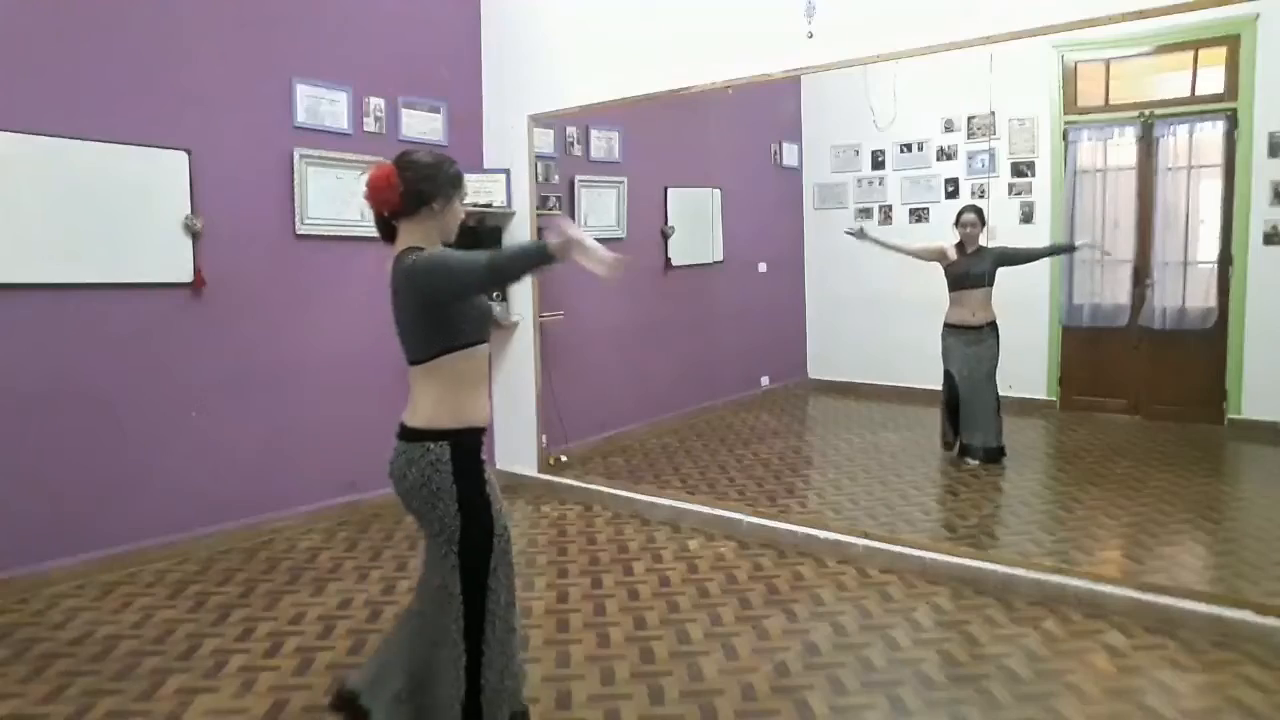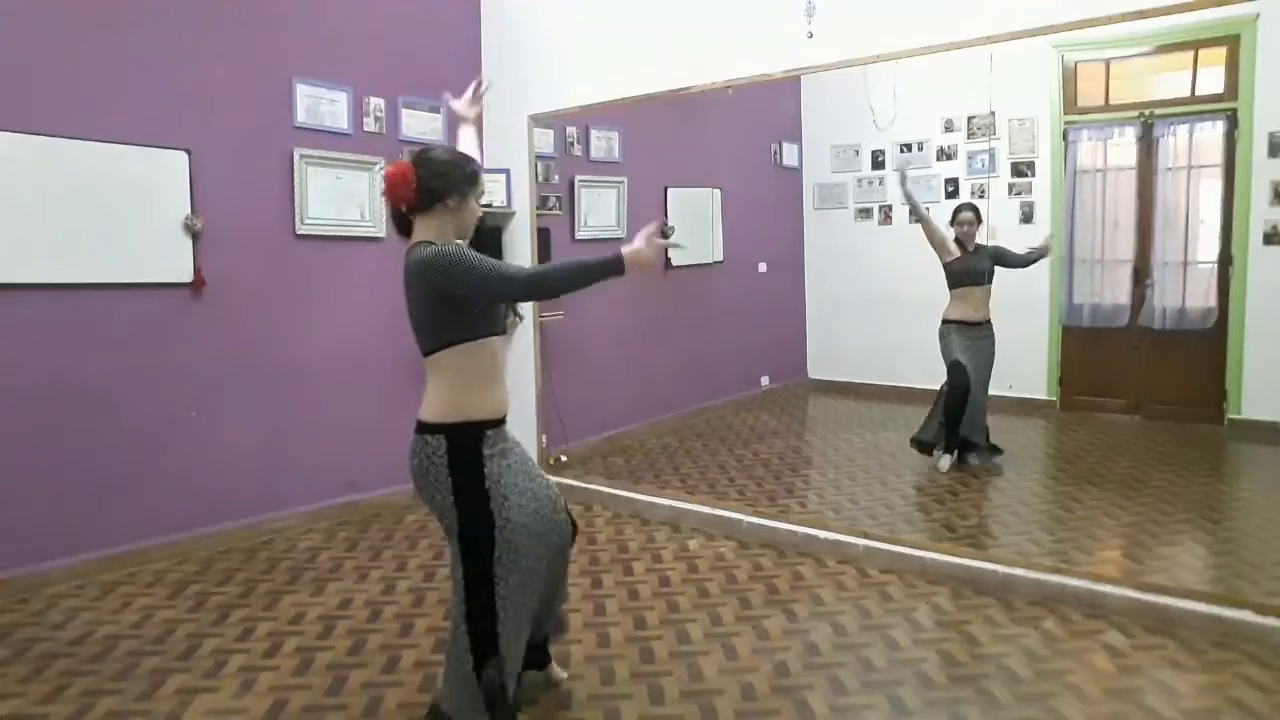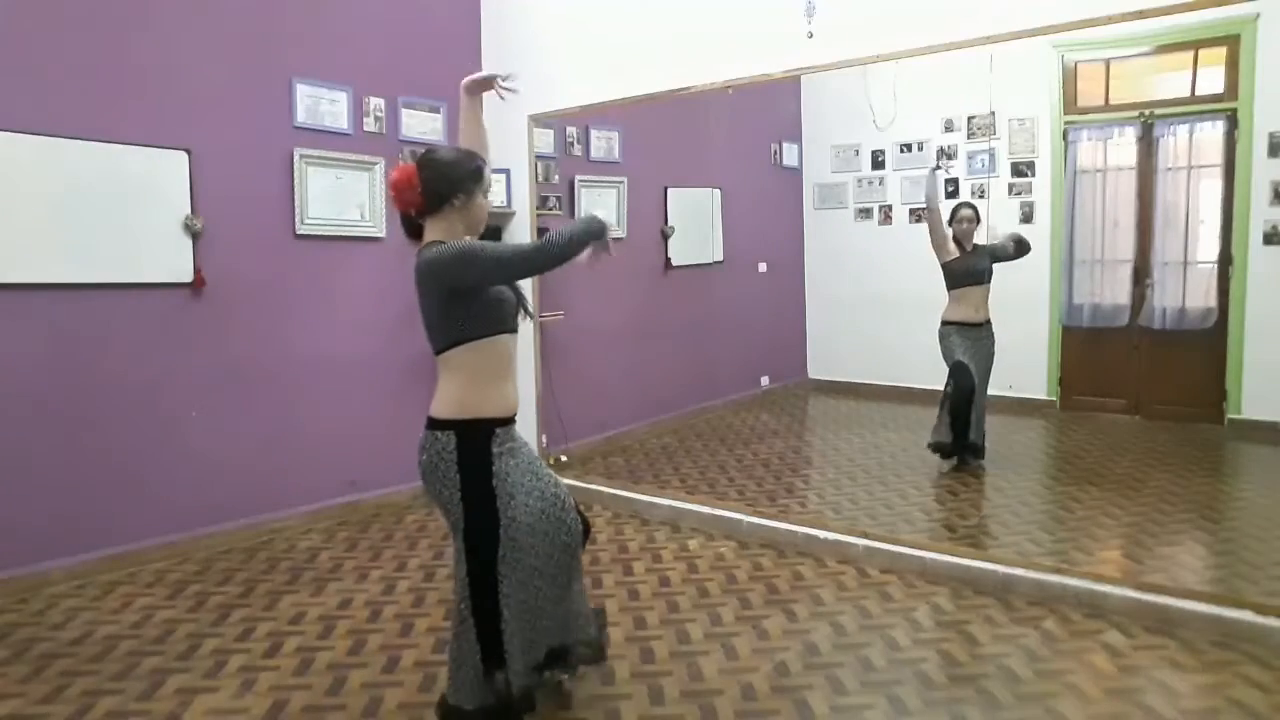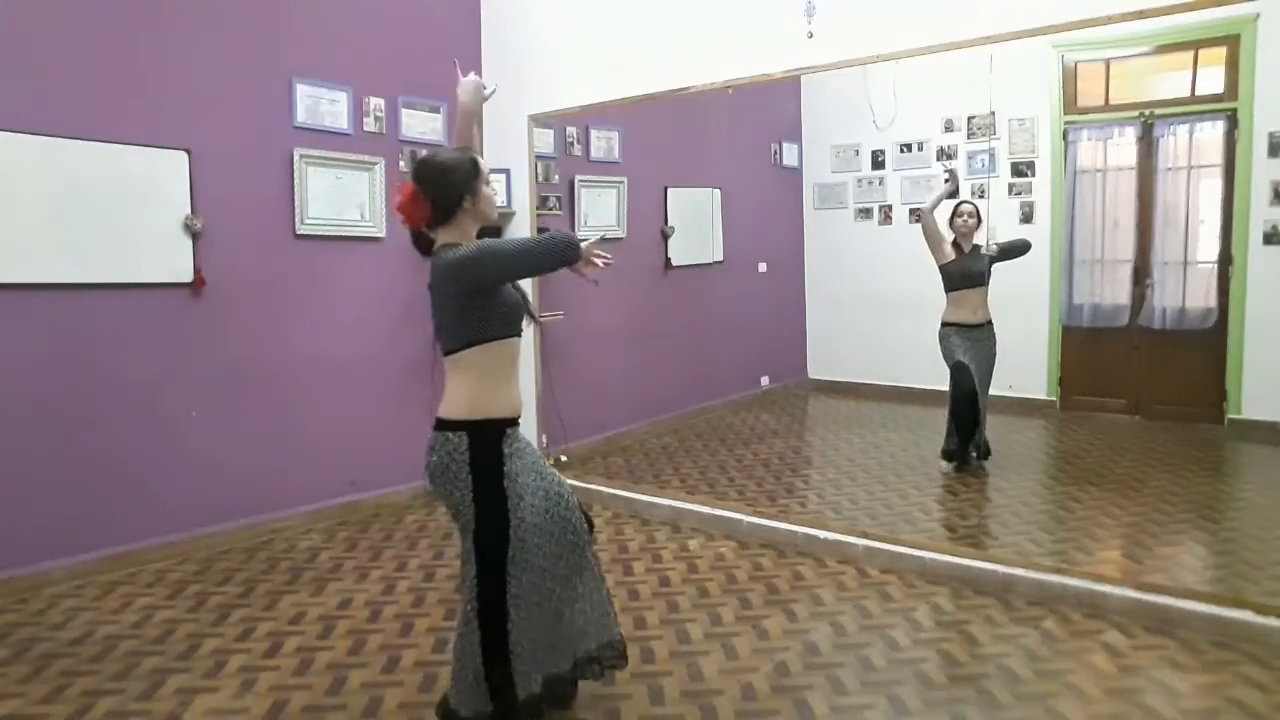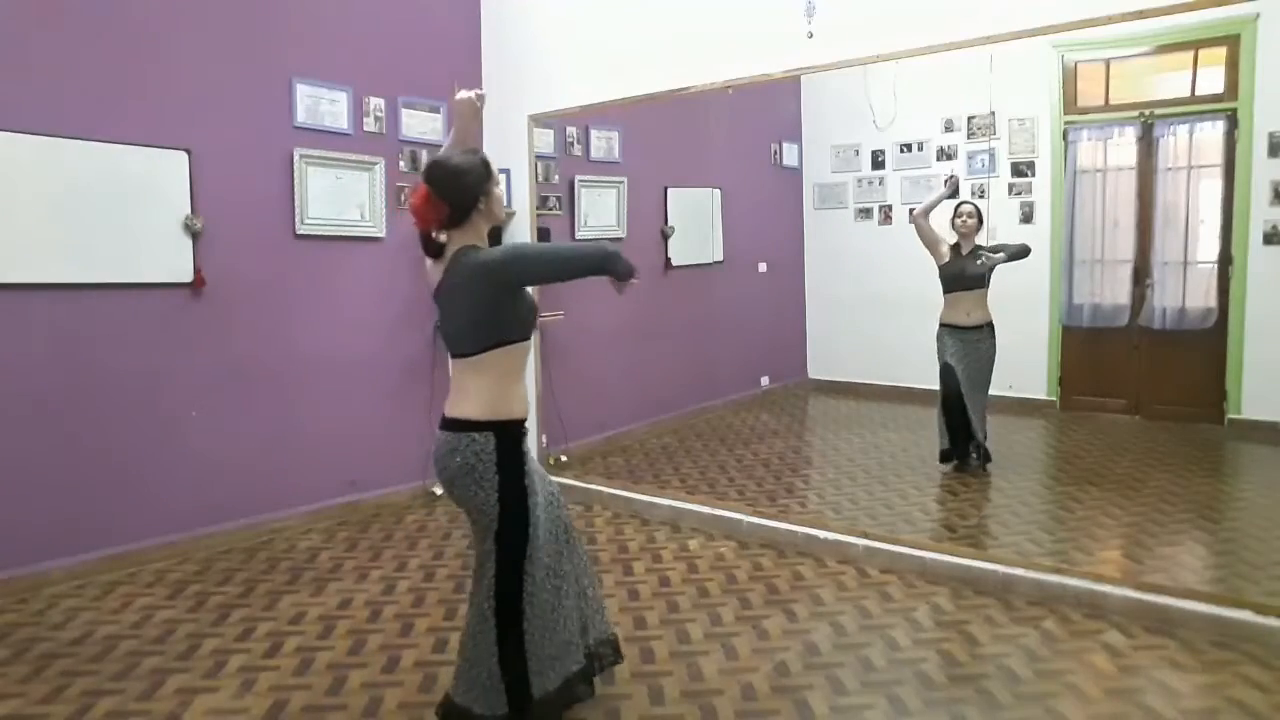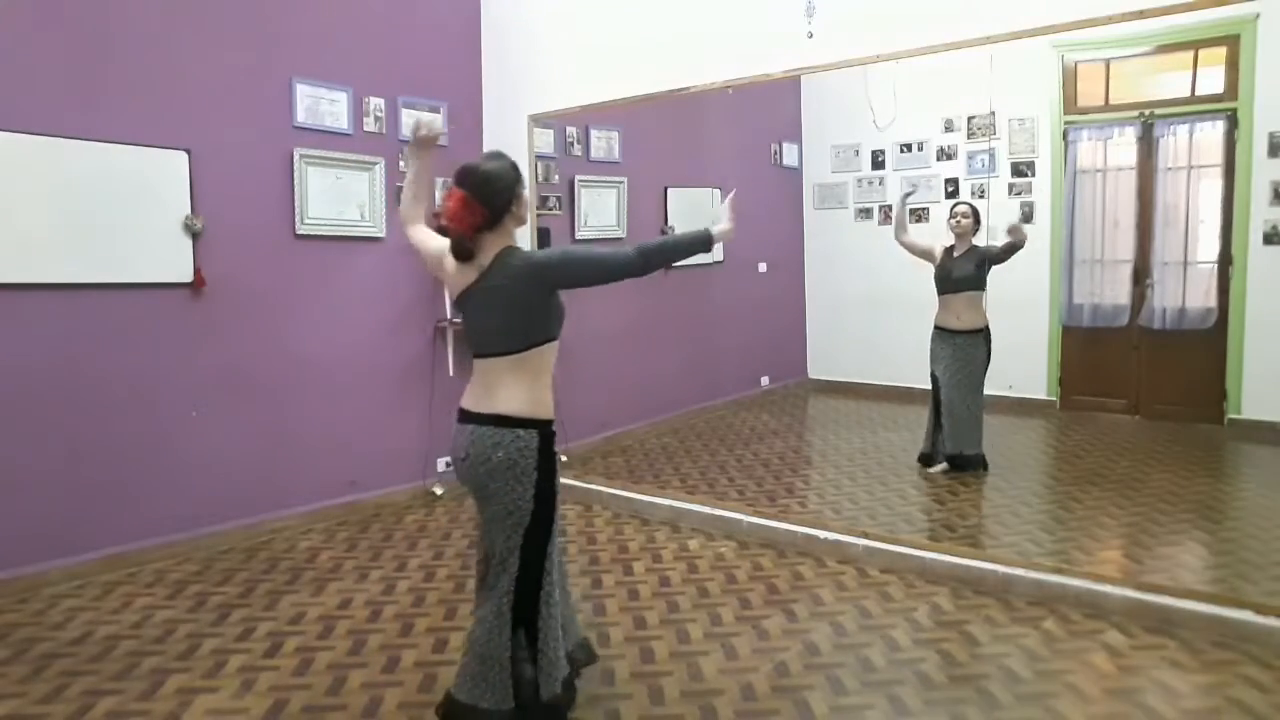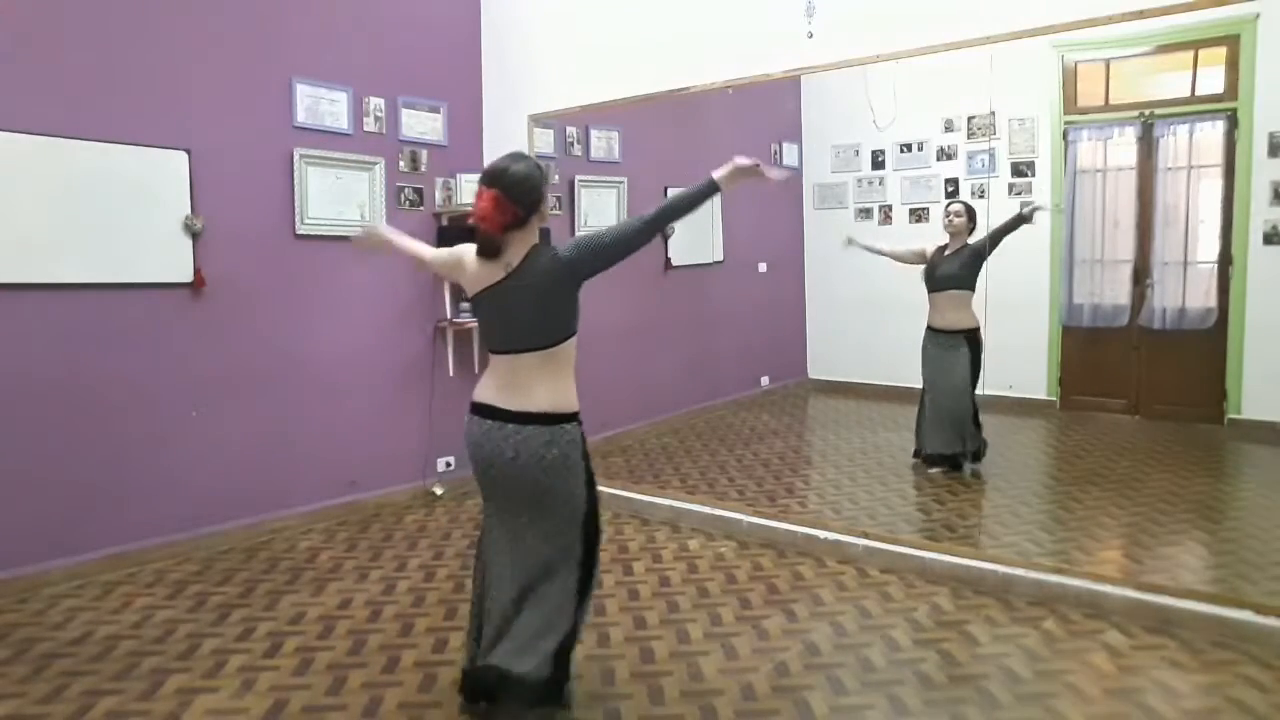
dt=0.3s
person 1, frame 1
left shoulder: (416, 263)
right shoulder: (427, 268)
right elbow: (484, 272)
right wrist: (557, 242)
left hip: (438, 446)
right hip: (447, 454)
left knee: (456, 574)
right knee: (477, 586)
person 1, frame 2
left shoulder: (435, 255)
right shoulder: (437, 263)
right elbow: (528, 283)
left wrist: (467, 125)
right wrist: (625, 259)
left hip: (484, 438)
right hip: (459, 445)
left knee: (544, 529)
right knee: (483, 570)
left ankle: (528, 654)
person 1, frame 3
left shoulder: (458, 252)
right shoulder: (444, 263)
left elbow: (463, 166)
right elbow: (549, 254)
left wrist: (472, 102)
right wrist: (593, 227)
left hip: (495, 437)
right hip: (464, 444)
left knee: (555, 526)
right knee: (488, 569)
left ankle: (534, 658)
person 1, frame 4
left shoulder: (460, 257)
right shoulder: (462, 265)
left elbow: (456, 171)
right elbow: (560, 246)
left wrist: (466, 112)
right wrist: (577, 253)
left hip: (496, 438)
right hip: (473, 444)
left knee: (558, 526)
right knee: (496, 570)
person 1, frame 5
left shoulder: (440, 259)
right shoulder: (494, 266)
left elbow: (427, 194)
right elbow: (595, 256)
left wrist: (459, 128)
right wrist: (623, 265)
left hip: (464, 433)
right hip: (487, 443)
left knee: (547, 531)
right knee: (506, 569)
person 1, frame 6
left shoulder: (452, 263)
right shoulder: (533, 269)
left elbow: (413, 221)
right elbow: (632, 260)
left wrist: (421, 157)
right wrist: (711, 236)
left hip: (473, 431)
right hip: (517, 439)
left knee: (520, 555)
right knee: (518, 572)
person 1, frame 7
left shoulder: (469, 265)
right shoulder: (560, 265)
left elbow: (431, 256)
right elbow: (645, 227)
left wrist: (386, 235)
right wrist: (719, 179)
left hip: (487, 426)
right hip: (549, 434)
left knee: (507, 545)
right knee: (566, 550)
right ankle: (526, 673)
person 2, frame 1
left shoulder: (993, 255)
right shoulder: (946, 253)
left elbow: (1032, 254)
right elbow: (909, 248)
left wrist: (1074, 247)
right wrist: (872, 239)
left hip: (986, 333)
right hip: (955, 333)
left knee: (982, 388)
right knee: (953, 388)
left ankle: (972, 447)
right ankle: (952, 437)
person 2, frame 2
left shoulder: (989, 252)
right shoulder: (946, 247)
left elbow: (1020, 260)
right elbow: (922, 217)
left wrist: (1041, 252)
right wrist: (905, 186)
left hip: (984, 331)
right hip: (955, 330)
left knee: (976, 387)
right knee: (960, 383)
left ankle: (967, 447)
right ankle: (945, 445)
person 2, frame 3
left shoulder: (987, 251)
right shoulder: (946, 249)
left elbow: (1024, 248)
right elbow: (931, 210)
left wrist: (1010, 242)
right wrist: (932, 175)
left hip: (984, 331)
right hip: (954, 330)
left knee: (976, 391)
right knee: (964, 385)
left ankle: (969, 449)
right ankle: (957, 447)
person 2, frame 4
left shoulder: (985, 252)
right shoulder: (943, 250)
left elbow: (1024, 245)
right elbow: (926, 213)
left wrist: (996, 250)
right wrist: (949, 187)
left hip: (984, 332)
right hip: (954, 332)
left knee: (978, 391)
right knee: (964, 386)
left ankle: (971, 449)
right ankle: (962, 449)
person 2, frame 5
left shoulder: (987, 253)
right shoulder: (943, 251)
left elbow: (1024, 249)
right elbow: (918, 218)
left wrist: (1002, 258)
right wrist: (945, 191)
left hip: (982, 334)
right hip: (950, 333)
left knee: (975, 392)
right knee: (953, 389)
left ankle: (972, 451)
right ankle: (960, 451)
person 2, frame 6
left shoulder: (983, 254)
right shoulder: (938, 254)
left elbow: (1006, 251)
right elbow: (901, 236)
left wrist: (1018, 239)
right wrist: (903, 202)
left hip: (976, 337)
right hip: (943, 337)
left knee: (969, 396)
right knee: (943, 395)
left ankle: (968, 457)
right ankle: (946, 454)
person 2, frame 7
left shoulder: (974, 253)
right shoulder: (933, 254)
left elbow: (999, 233)
right elbow: (894, 252)
left wrist: (1027, 213)
right wrist: (861, 244)
left hip: (964, 337)
right hip: (933, 337)
left knee: (960, 398)
right knee: (933, 397)
left ankle: (971, 449)
right ankle: (941, 456)
